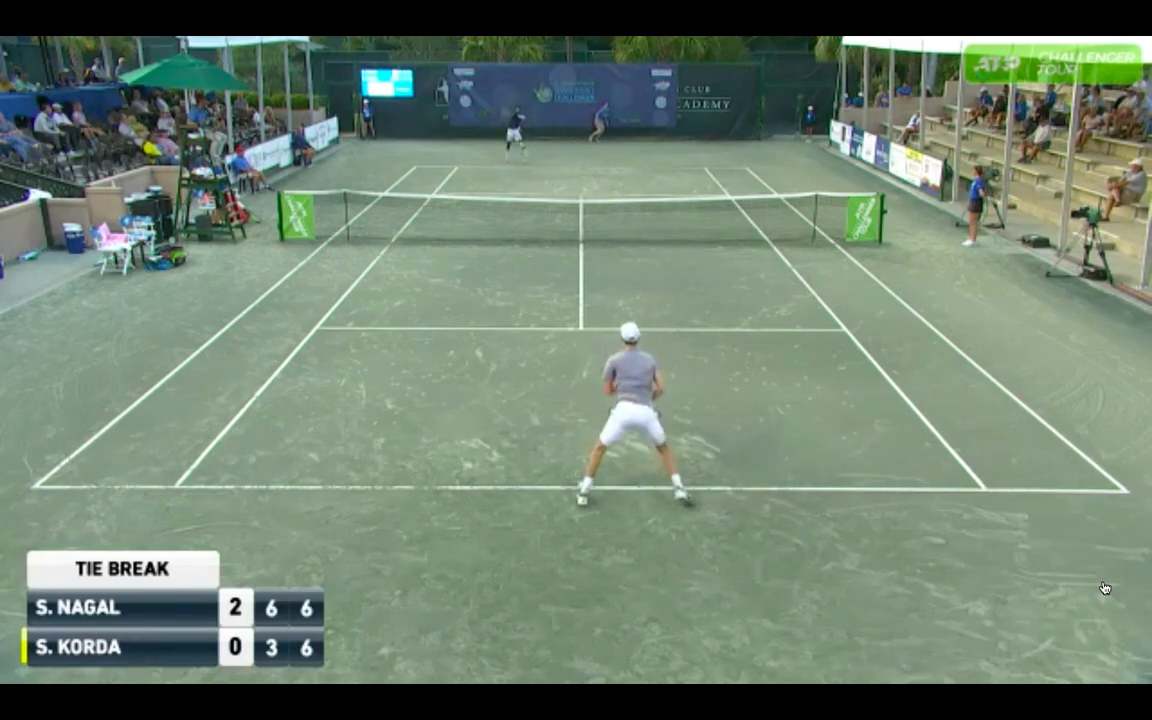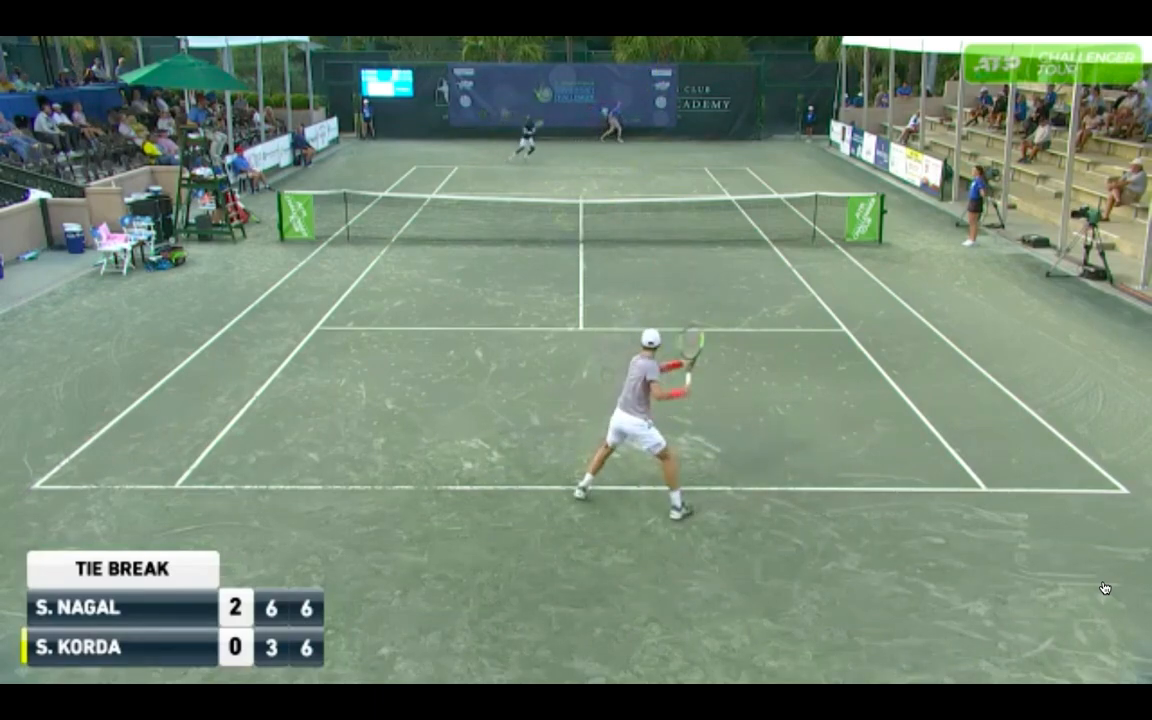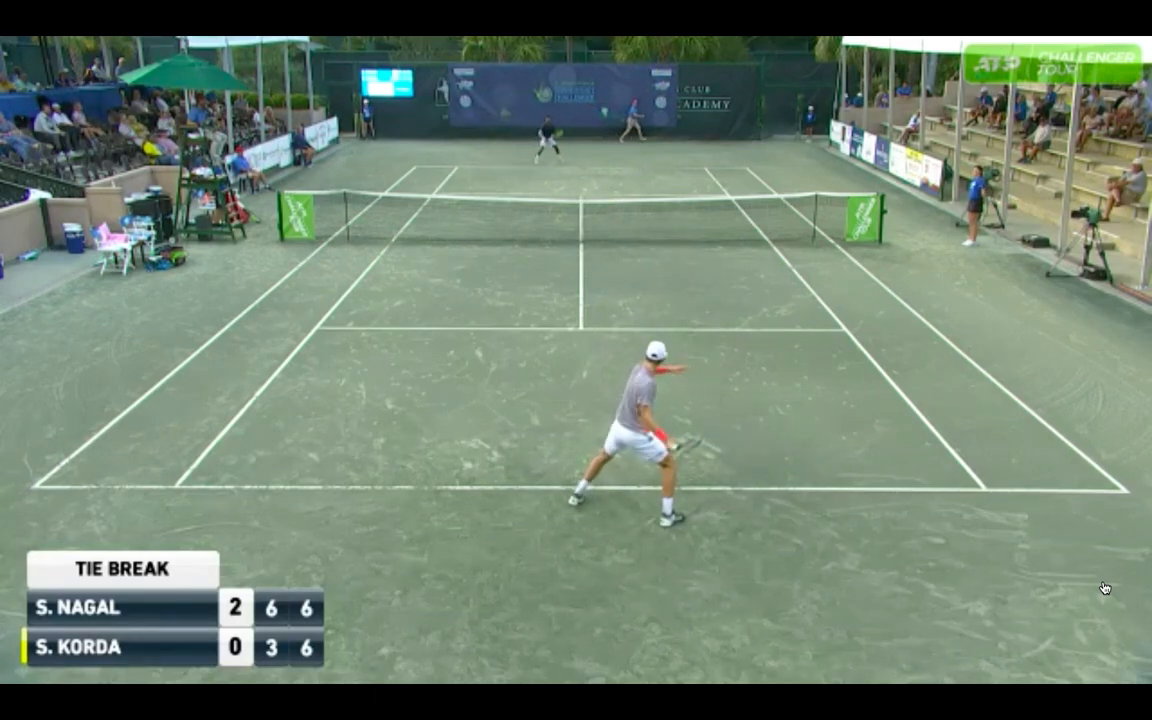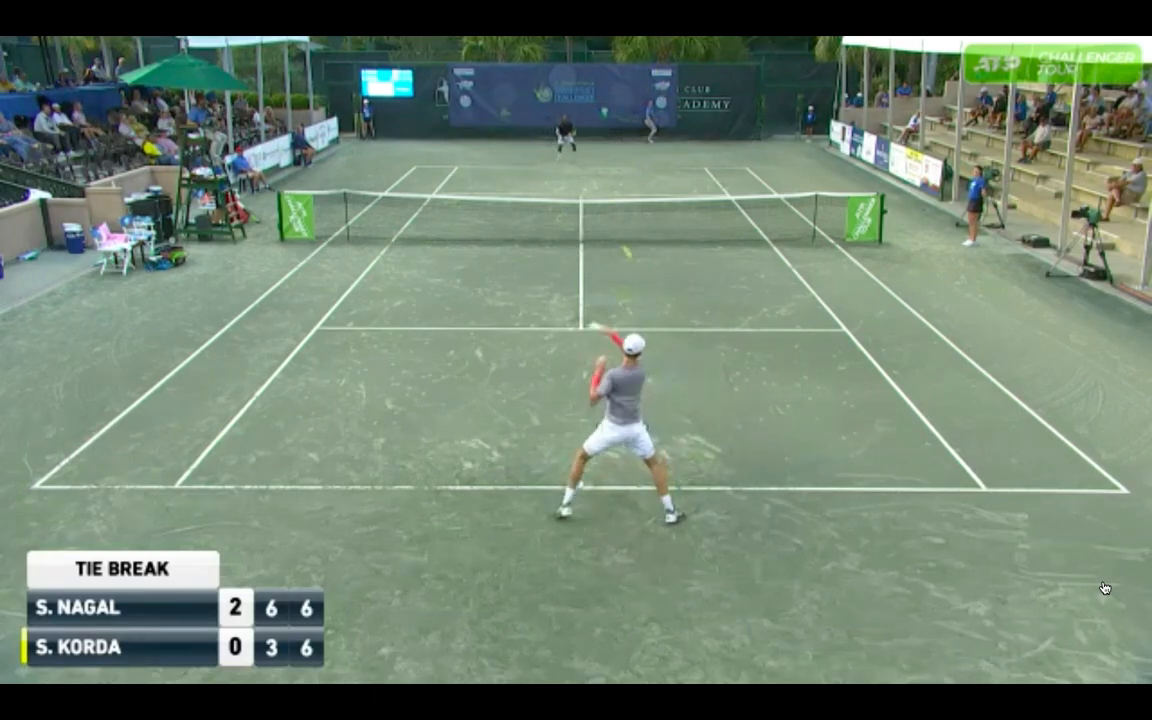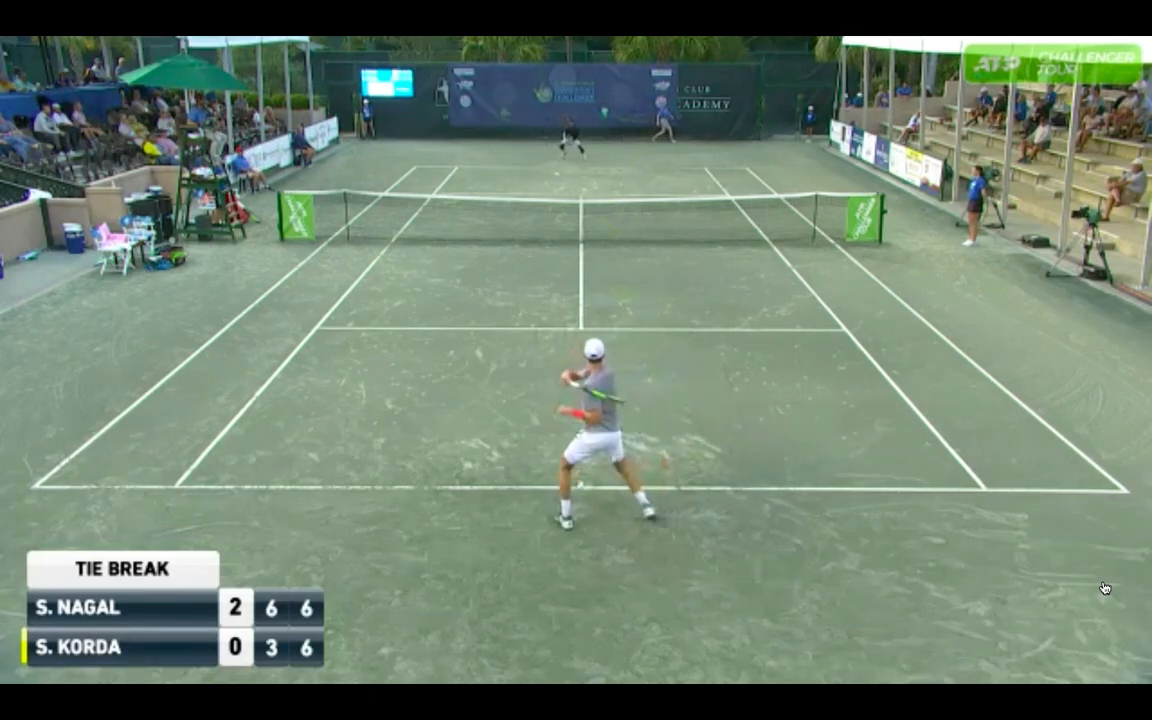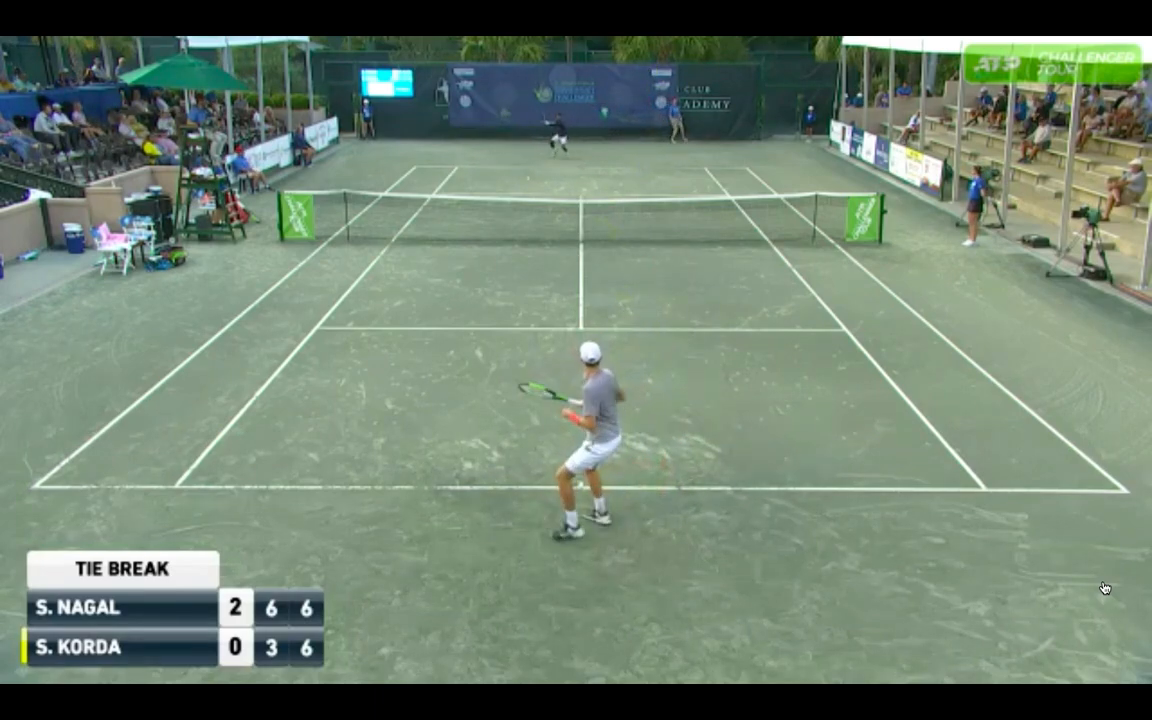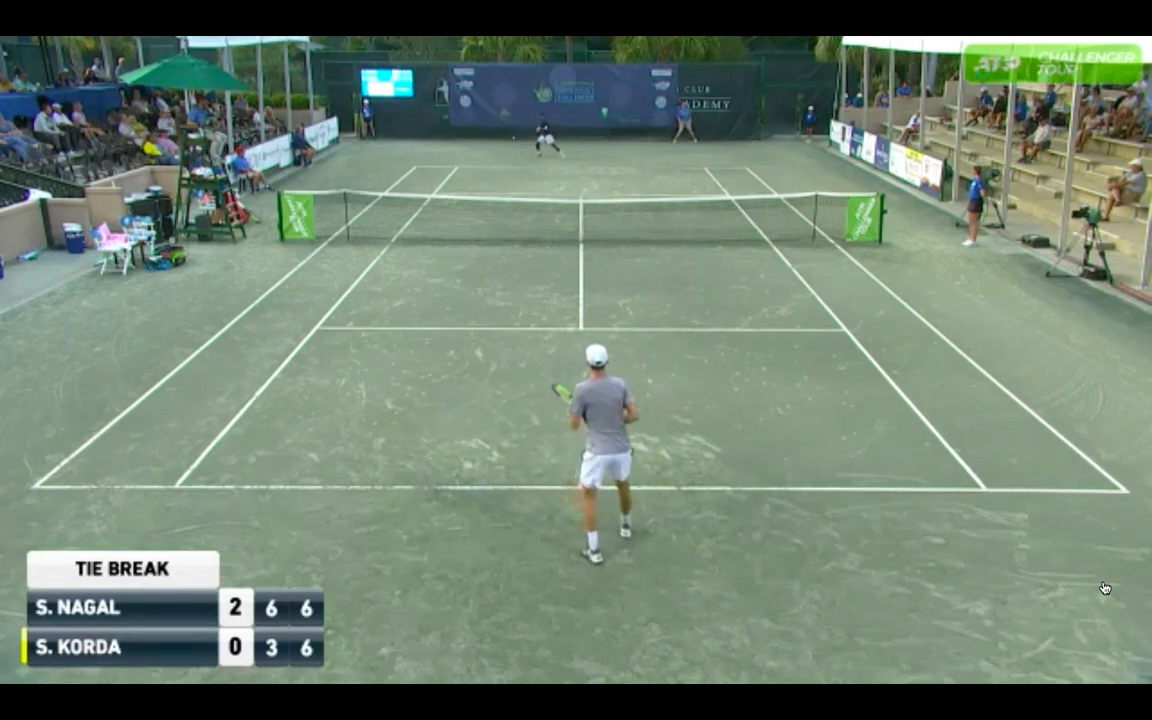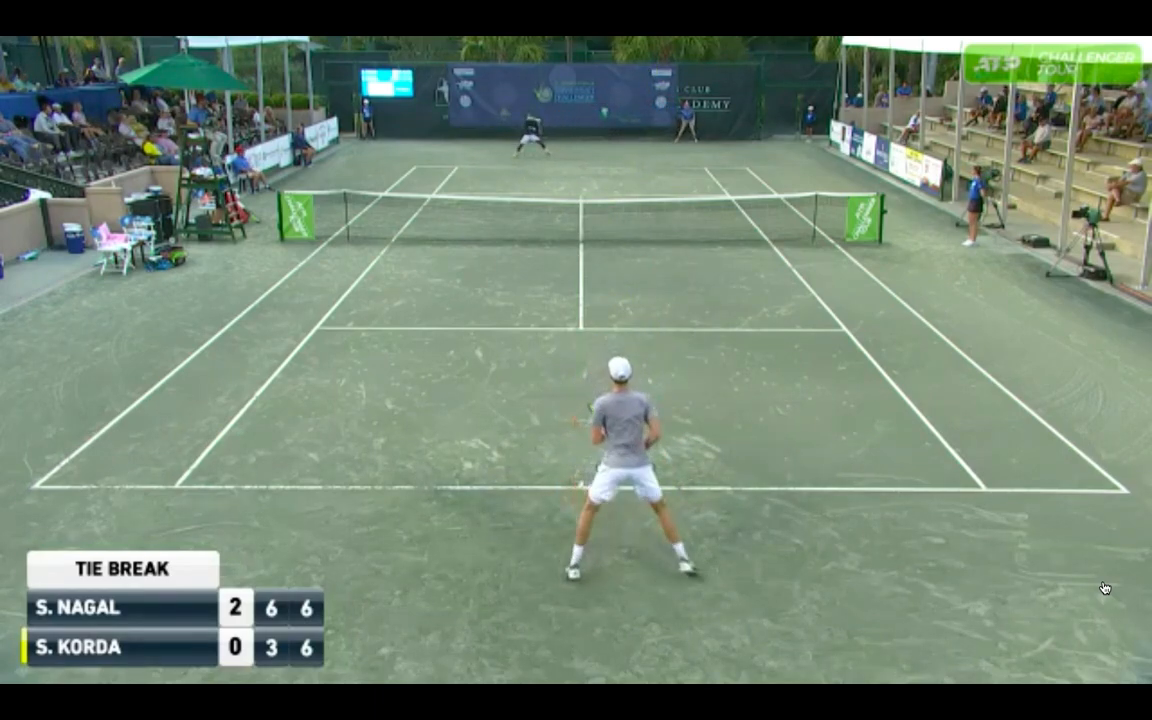
dt=0.3s
person 1, frame 1
left shoulder: (613, 360)
right shoulder: (649, 359)
left elbow: (607, 391)
right elbow: (660, 388)
left hip: (623, 411)
right hip: (646, 413)
left knee: (600, 448)
right knee: (663, 449)
left ankle: (584, 492)
right ankle: (679, 490)
person 1, frame 2
left shoulder: (636, 359)
right shoulder: (651, 365)
right elbow: (658, 394)
left wrist: (681, 363)
right wrist: (680, 392)
left hip: (619, 416)
right hip: (637, 422)
left knee: (607, 448)
right knee: (668, 458)
left ankle: (583, 487)
right ankle: (677, 506)
person 1, frame 3
left shoulder: (638, 368)
right shoulder: (649, 384)
right elbow: (645, 417)
left wrist: (669, 369)
right wrist: (664, 438)
left hip: (619, 428)
right hip: (637, 435)
left knee: (604, 456)
right knee: (669, 465)
left ankle: (578, 493)
right ankle: (667, 515)
person 1, frame 4
left shoulder: (613, 375)
right shoulder: (641, 371)
left elbow: (593, 400)
right elbow: (633, 361)
left wrist: (598, 370)
right wrist: (613, 336)
left hip: (612, 428)
right hip: (635, 428)
left knee: (581, 457)
right knee: (656, 464)
left ankle: (566, 505)
right ankle: (670, 511)
person 1, frame 5
left shoulder: (591, 384)
right shoulder: (607, 371)
left elbow: (595, 418)
right elbow: (578, 375)
left wrist: (570, 411)
right wrist: (568, 374)
left hip: (593, 436)
right hip: (613, 433)
left knee: (564, 467)
right knee: (622, 466)
left ankle: (566, 517)
right ankle: (646, 505)
person 1, frame 6
left shoulder: (590, 389)
right shoulder: (608, 374)
left elbow: (590, 425)
right elbow: (621, 397)
left wrist: (570, 415)
left hip: (601, 443)
right hip: (614, 437)
left knee: (562, 476)
right knee: (589, 467)
left ankle: (573, 527)
right ankle: (601, 513)
person 1, frame 7
left shoulder: (582, 389)
right shoulder: (619, 384)
left elbow: (573, 425)
right elbow: (634, 416)
left hip: (598, 453)
right hip: (622, 450)
left knee: (588, 495)
right knee: (623, 486)
left ankle: (594, 550)
right ankle: (625, 526)
person 1, frame 8
left shoulder: (602, 403)
right shoulder: (642, 400)
left elbow: (596, 440)
right elbow: (656, 434)
left hip: (613, 467)
right hip: (640, 466)
left knee: (589, 509)
right knee: (661, 508)
left ankle: (574, 564)
right ankle: (682, 560)
